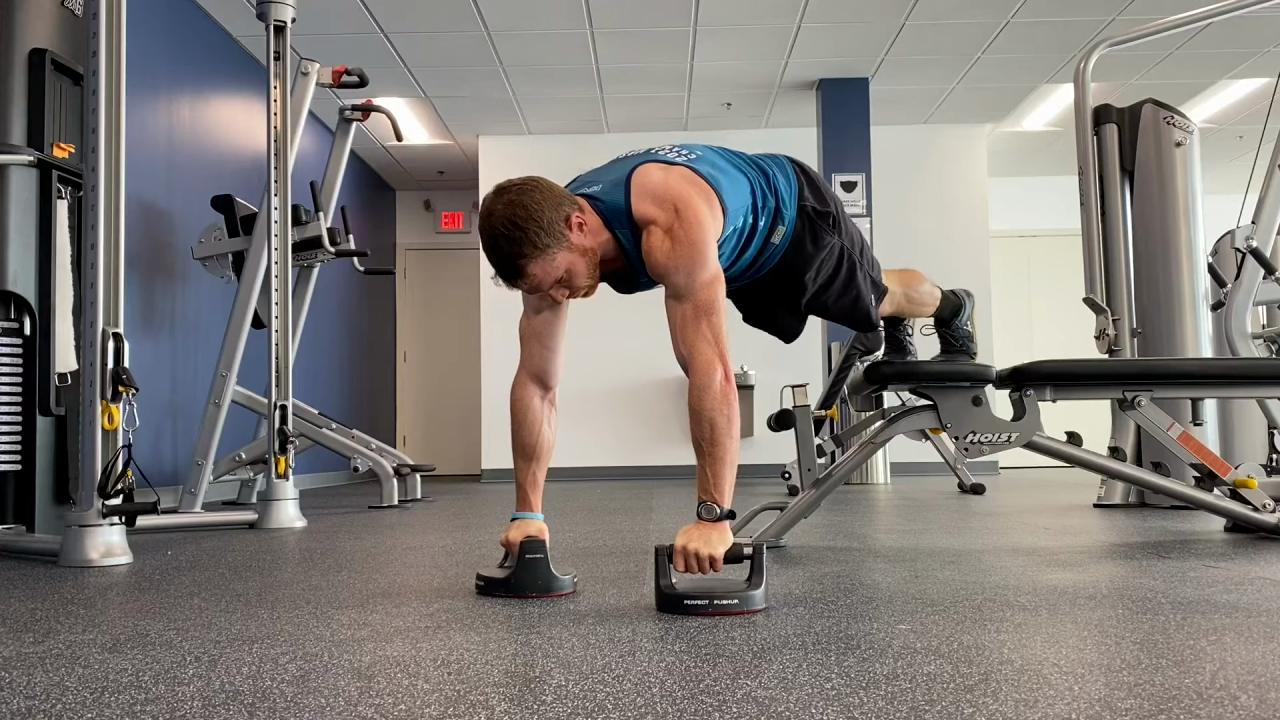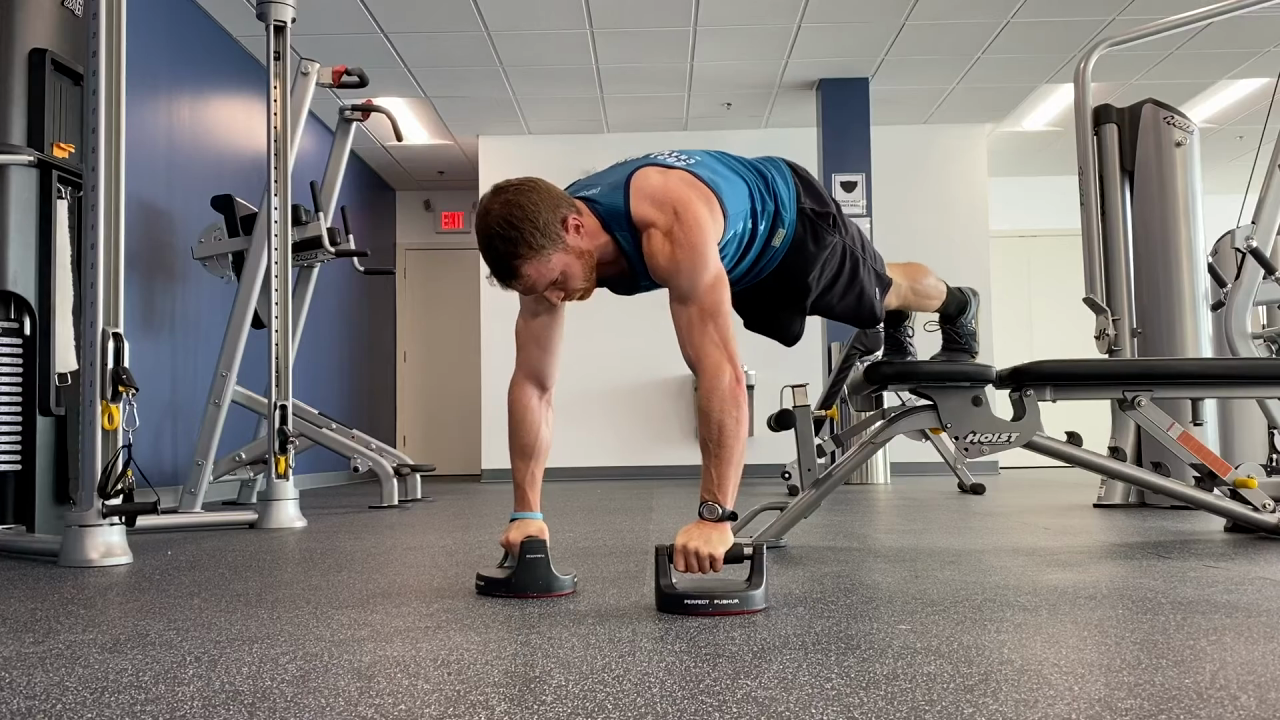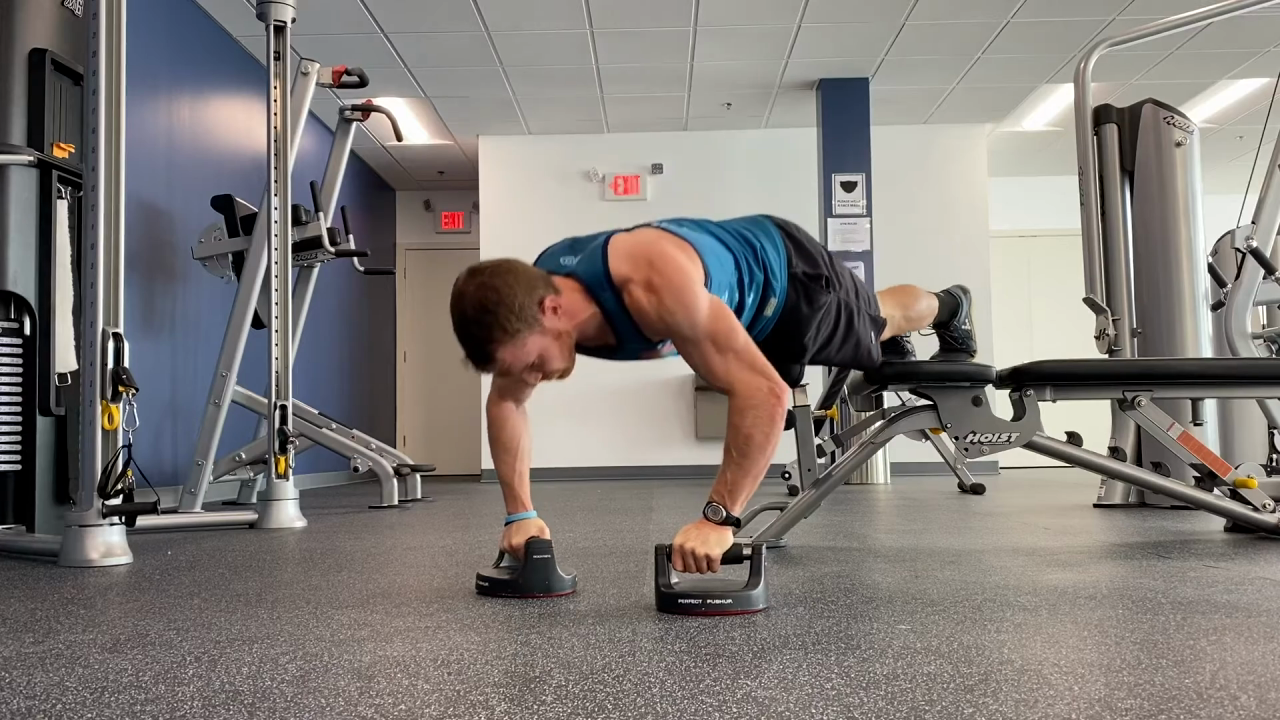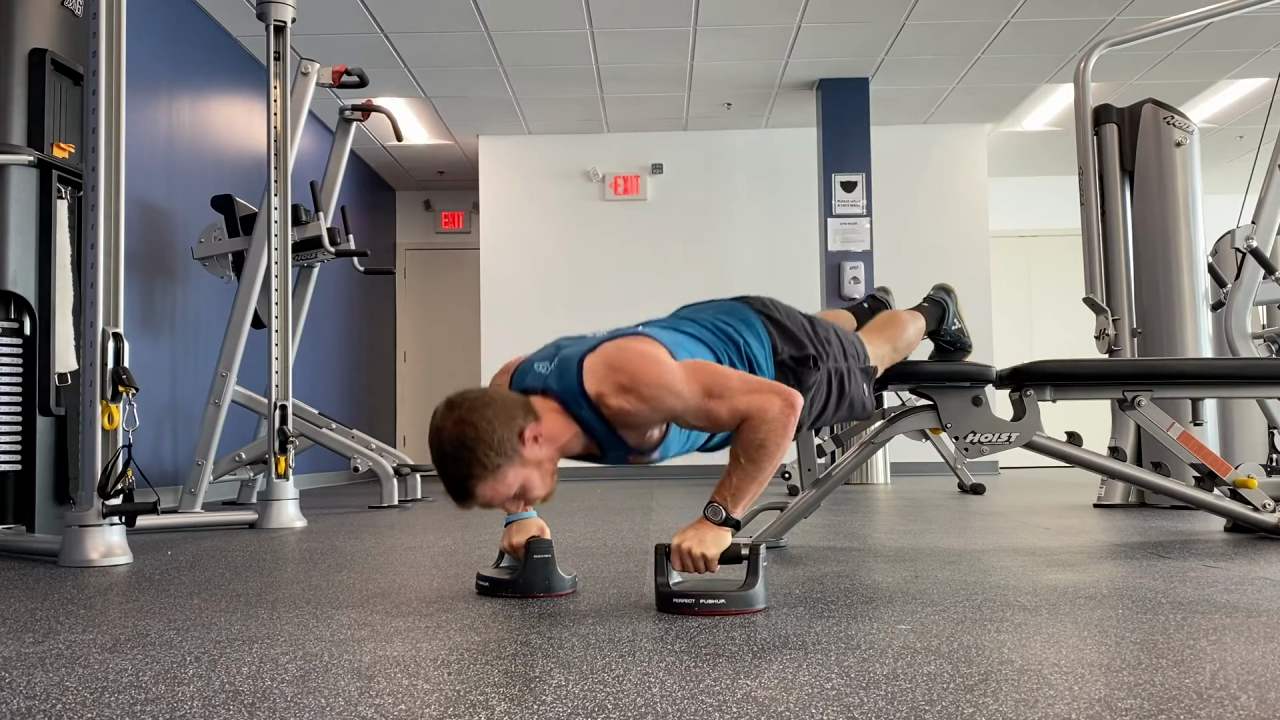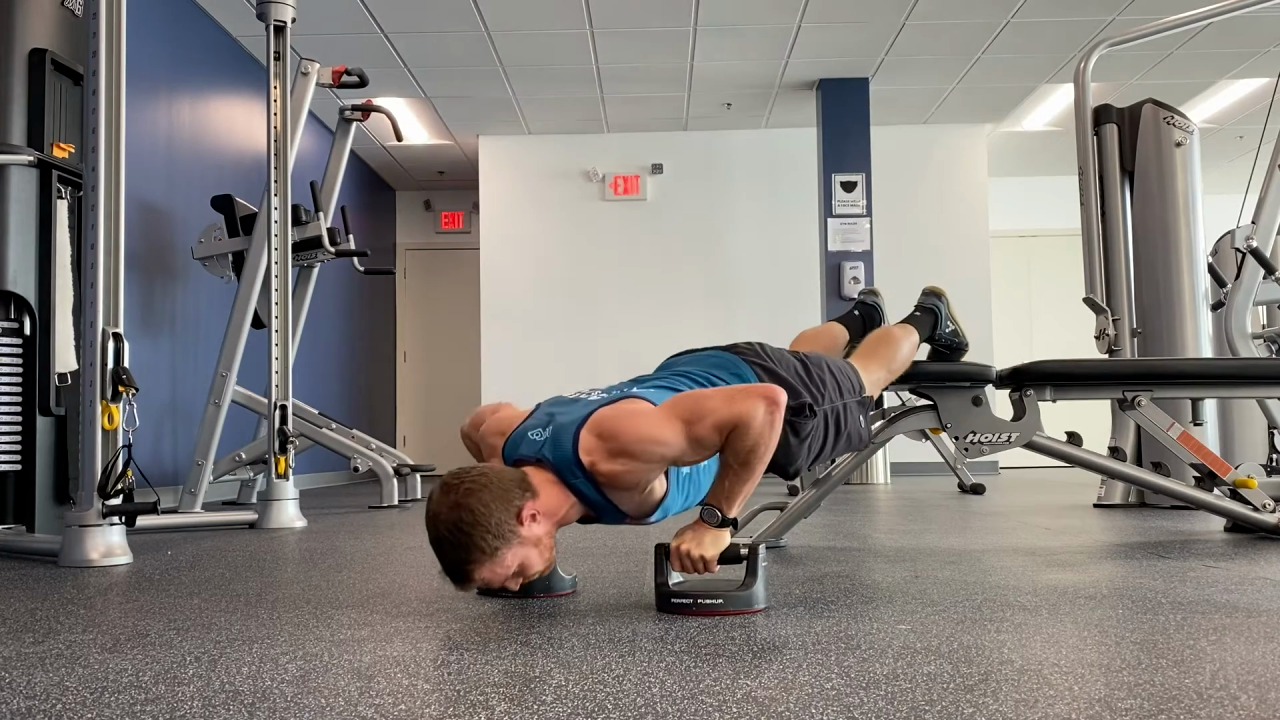
dt=0.4s
person 1, frame 1
left shoulder: (670, 221)
right shoulder: (549, 240)
left elbow: (710, 372)
right elbow: (535, 381)
left wrist: (713, 515)
right wrist: (527, 511)
left hip: (794, 213)
right hip: (744, 255)
left knee: (876, 298)
left ankle: (952, 310)
right ankle: (895, 335)
person 1, frame 2
left shoulder: (671, 224)
right shoulder: (546, 244)
left elbow: (720, 373)
right elbow: (532, 382)
left wrist: (716, 515)
right wrist: (526, 512)
left hip: (793, 218)
right hip: (745, 254)
left knee: (882, 290)
left ankle: (957, 307)
right ankle: (896, 325)
person 1, frame 3
left shoulder: (654, 286)
right shoulder: (527, 304)
left elbow: (766, 393)
right elbow: (505, 401)
left wrist: (718, 518)
right wrist: (520, 514)
left hip: (784, 273)
right hip: (737, 293)
left knee: (879, 321)
left ankle: (950, 308)
right ankle: (891, 339)
person 1, frame 4
left shoulder: (624, 390)
right shoulder: (508, 394)
left elbow: (779, 406)
left wrist: (717, 520)
right wrist: (521, 520)
left hip: (768, 349)
right hip: (708, 339)
left knee: (868, 358)
left ankle: (936, 311)
right ankle: (867, 309)
person 1, frame 5
left shoulder: (613, 452)
right shoulder: (504, 444)
left elbow: (765, 406)
left wrist: (715, 521)
left hip: (766, 393)
right hip: (692, 376)
left knee: (862, 380)
right knee: (803, 357)
left ankle: (929, 317)
right ankle: (860, 316)
